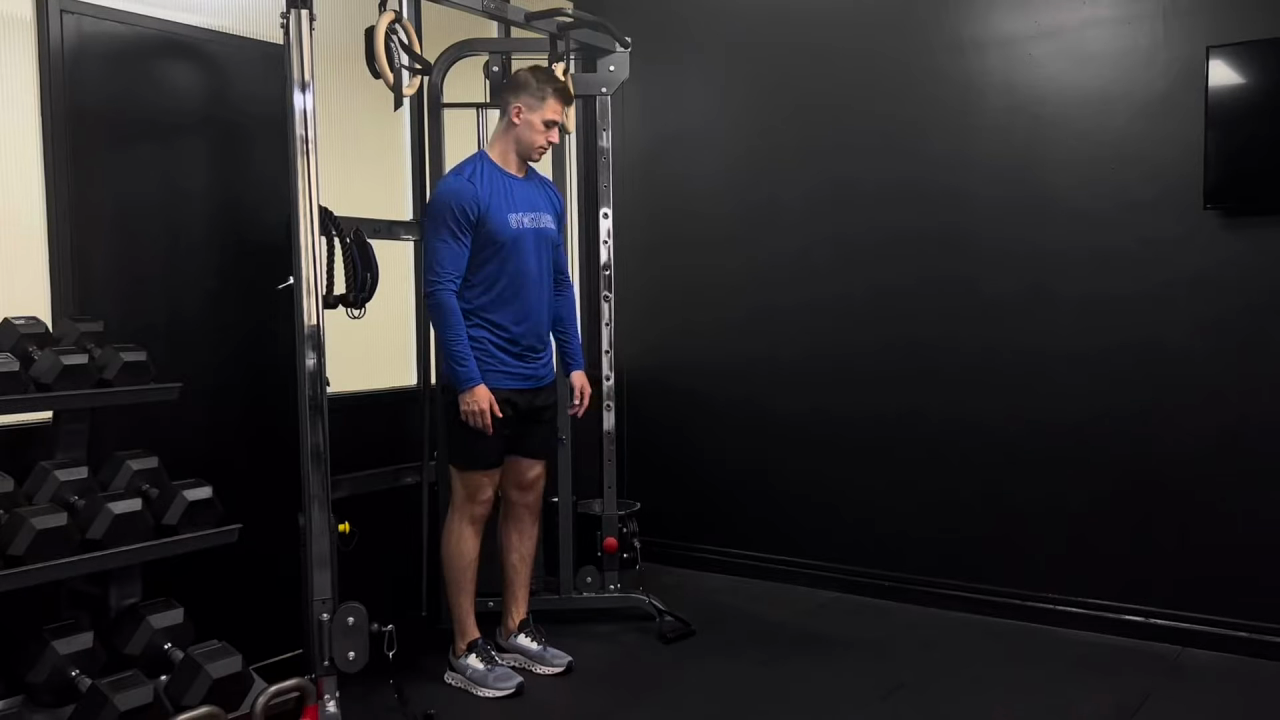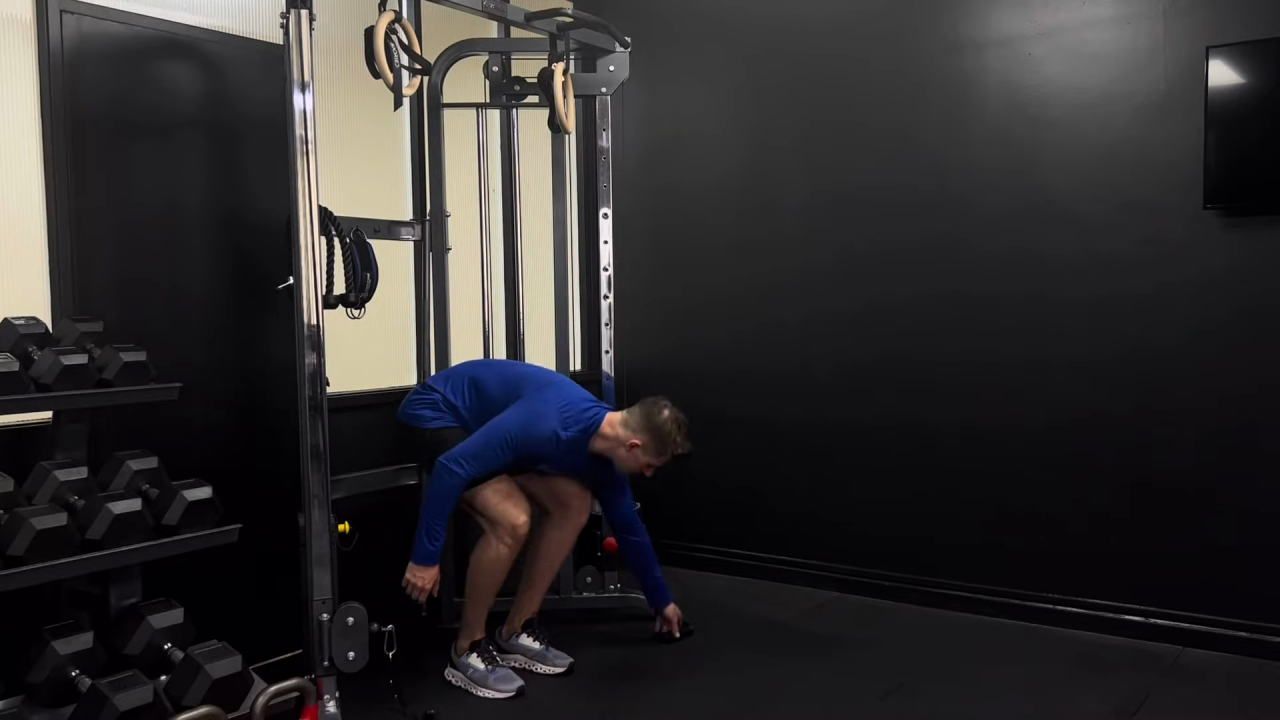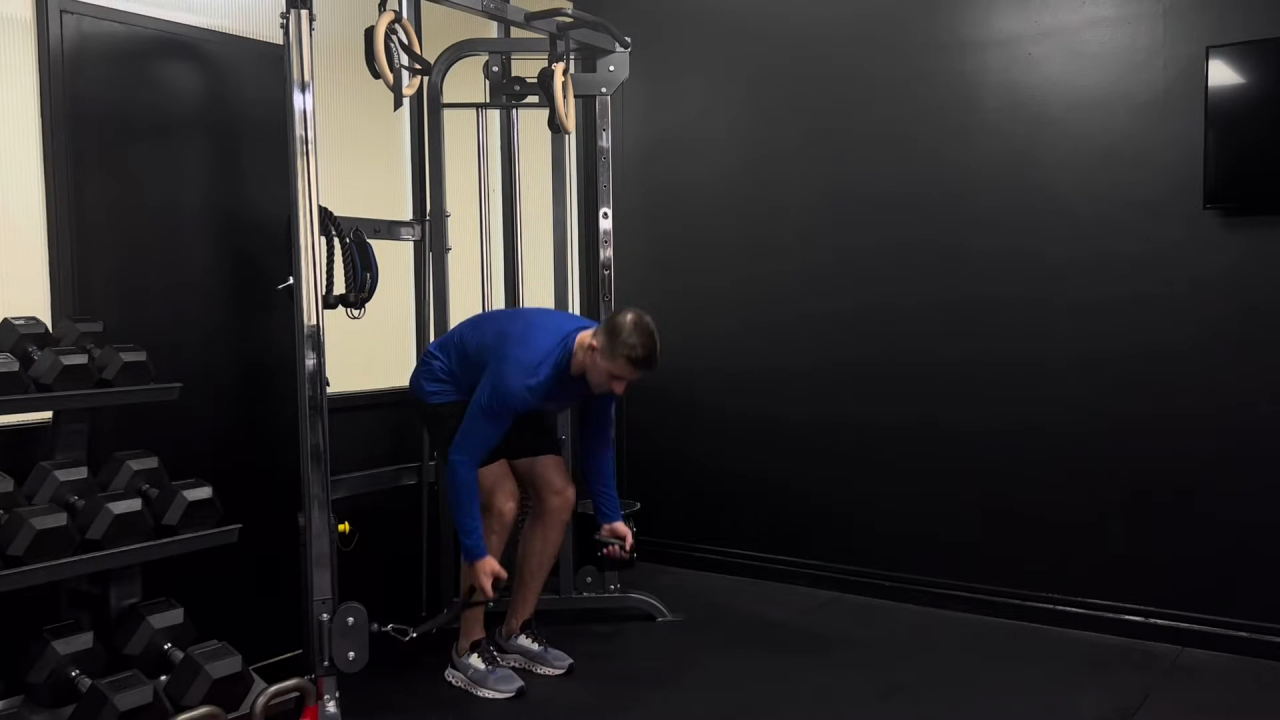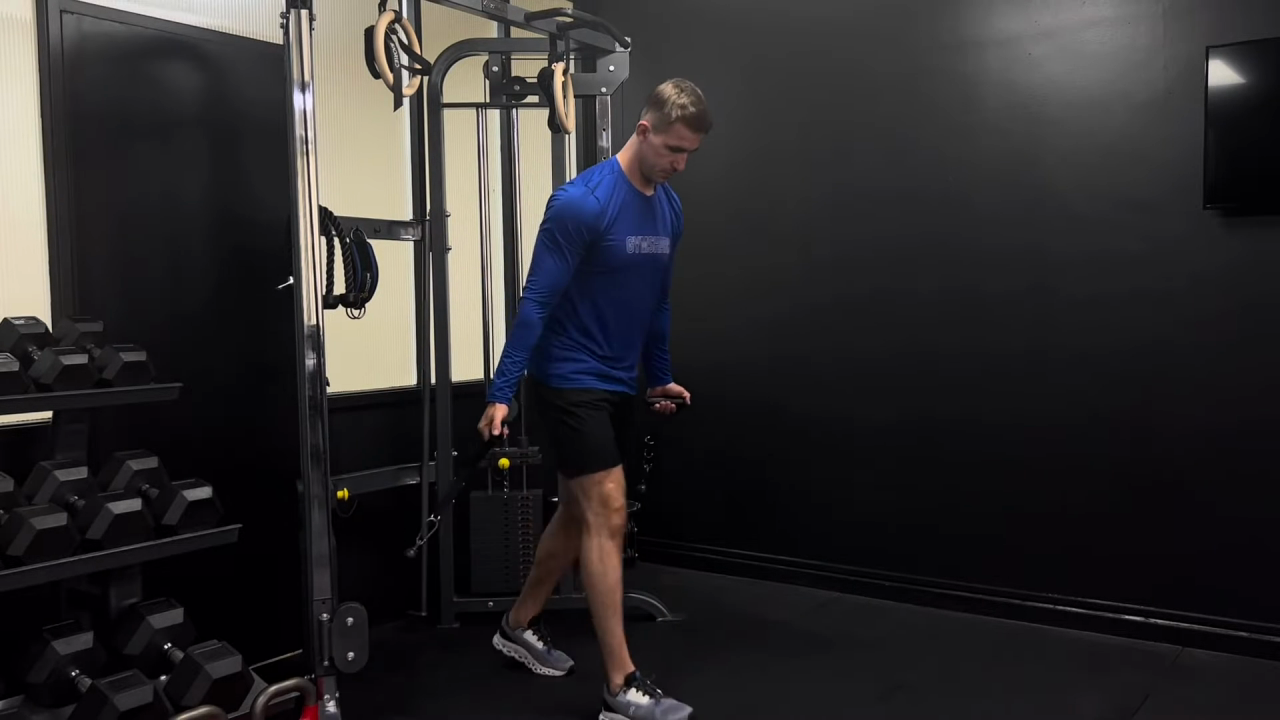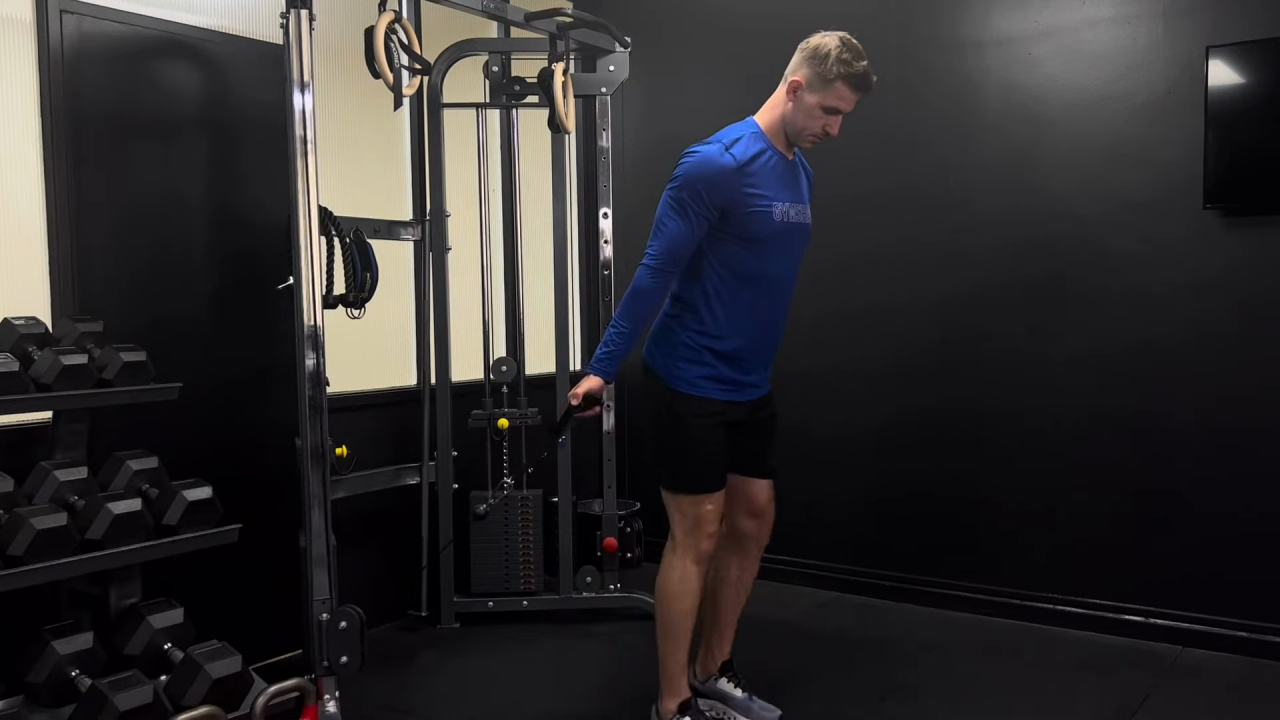
dt=1s
person 1, frame 1
left shoulder: (547, 195)
right shoulder: (462, 191)
left elbow: (560, 285)
right elbow: (442, 291)
left wrist: (574, 362)
right wrist: (468, 380)
left hip: (536, 380)
right hip: (484, 383)
left knee: (527, 498)
right knee: (474, 505)
left ankle: (516, 631)
right ankle: (465, 650)
person 1, frame 2
left shoulder: (602, 451)
right shoulder: (549, 425)
left elbow: (628, 527)
right elbow: (451, 466)
left wrist: (661, 599)
right wrist: (426, 557)
left hip: (488, 422)
right hip: (436, 414)
left knee: (574, 504)
right knee: (513, 520)
left ankle: (516, 632)
right ankle: (468, 649)
person 1, frame 3
left shoulder: (603, 365)
right shoulder: (524, 373)
left elbow: (598, 441)
right elbow: (462, 459)
left wrist: (610, 516)
right wrist: (475, 552)
left hip: (507, 387)
right hip: (448, 388)
left knee: (558, 495)
right knee: (502, 503)
left ankle: (515, 632)
right ankle: (469, 650)
person 1, frame 4
left shoulder: (669, 209)
right shoulder: (581, 203)
right elbow: (537, 302)
left wrist: (661, 376)
right wrist: (501, 393)
left hip: (618, 383)
right hip: (569, 382)
left knee: (580, 511)
right knee: (608, 517)
left ankle: (519, 624)
person 1, frame 5
left shoulder: (800, 173)
right shoulder: (716, 164)
right elbow: (657, 271)
right wrist: (602, 368)
left hip: (750, 386)
right hip: (693, 384)
left knee: (753, 524)
right knee: (698, 538)
